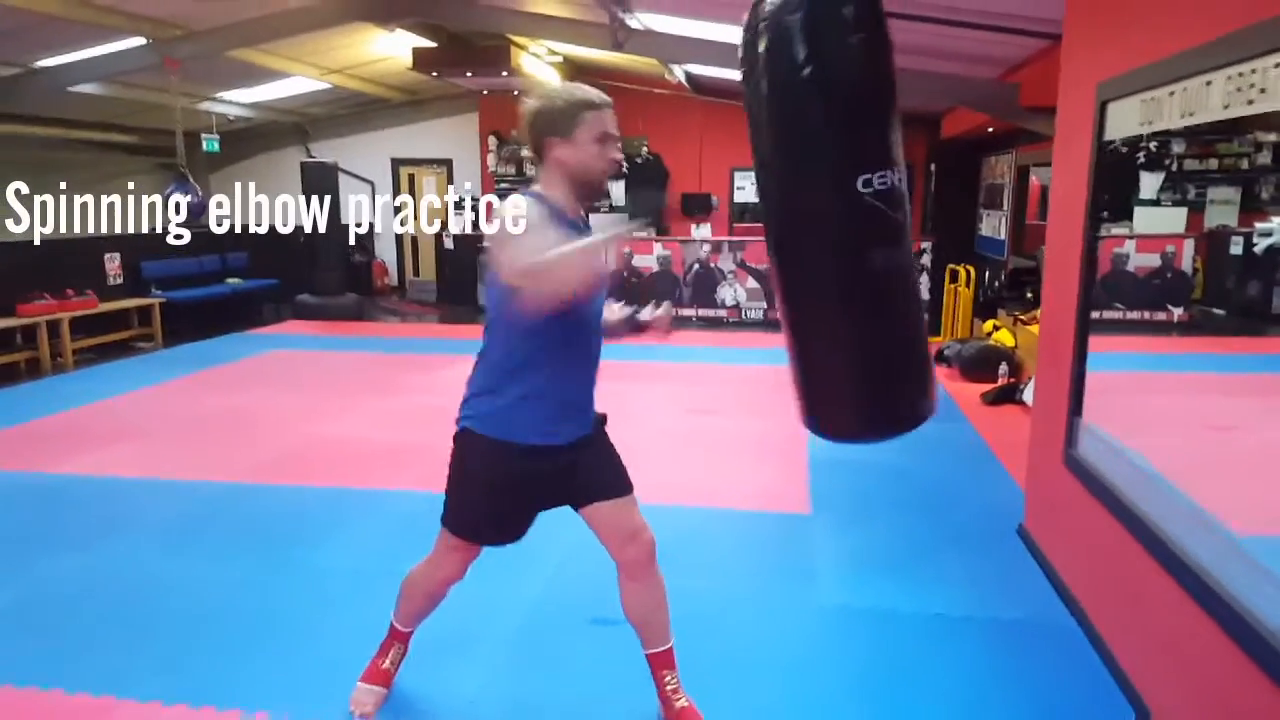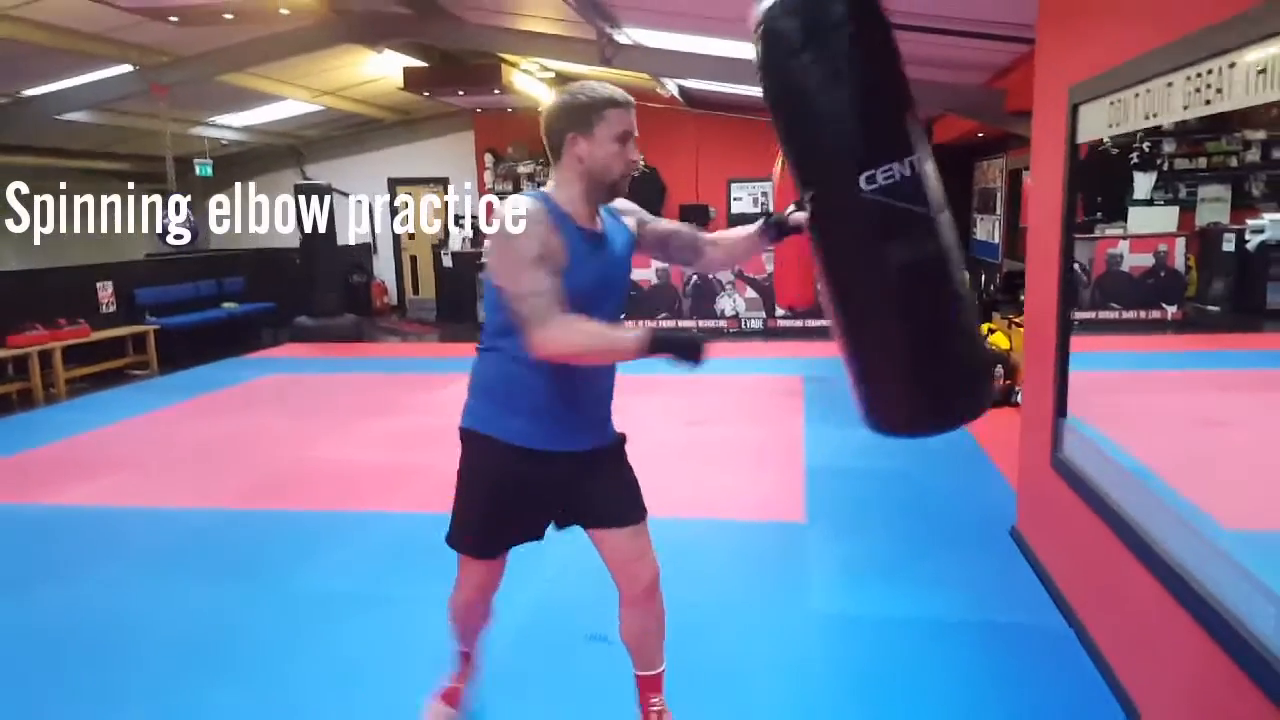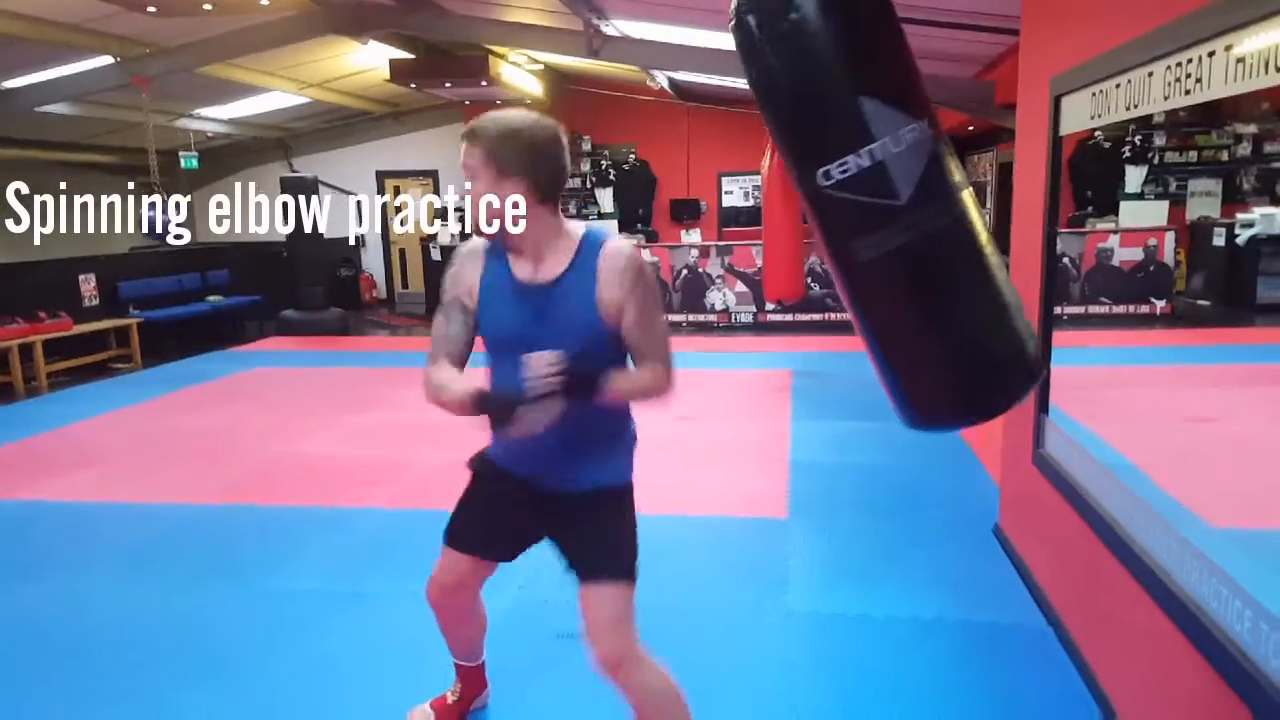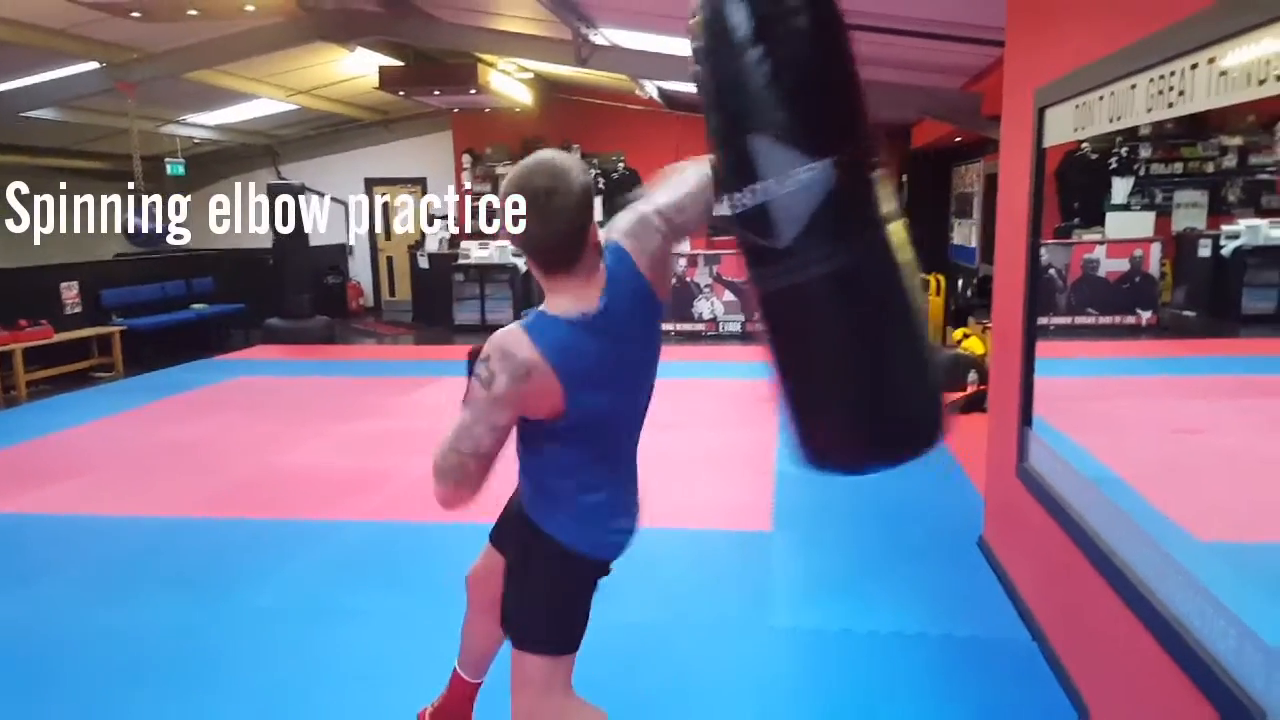
dt=0.5s
person 1, frame 1
left shoulder: (577, 219)
right shoulder: (526, 220)
right elbow: (535, 292)
left wrist: (629, 320)
right wrist: (610, 244)
left hip: (574, 427)
right hip: (501, 435)
left knee: (636, 548)
right knee: (450, 560)
right ankle: (391, 652)
person 1, frame 2
left shoulder: (621, 220)
right shoulder: (522, 222)
left elbow: (709, 251)
right elbow: (549, 335)
left wrist: (778, 227)
right wrist: (655, 340)
left hip: (587, 440)
right hip: (504, 439)
left knee: (640, 578)
right knee: (476, 579)
person 1, frame 3
left shoulder: (614, 263)
right shoulder: (474, 263)
left elbow: (658, 373)
right elbow: (440, 370)
left wrist: (588, 383)
right wrist: (480, 396)
left hip: (594, 478)
right hip: (511, 468)
left knee: (615, 650)
right knee: (448, 587)
person 1, frame 4
left shoulder: (516, 355)
right shoulder: (635, 251)
left elbow: (452, 487)
right elbow: (707, 174)
left wrist: (480, 394)
left hip: (569, 525)
right hip: (592, 499)
right knee: (485, 584)
